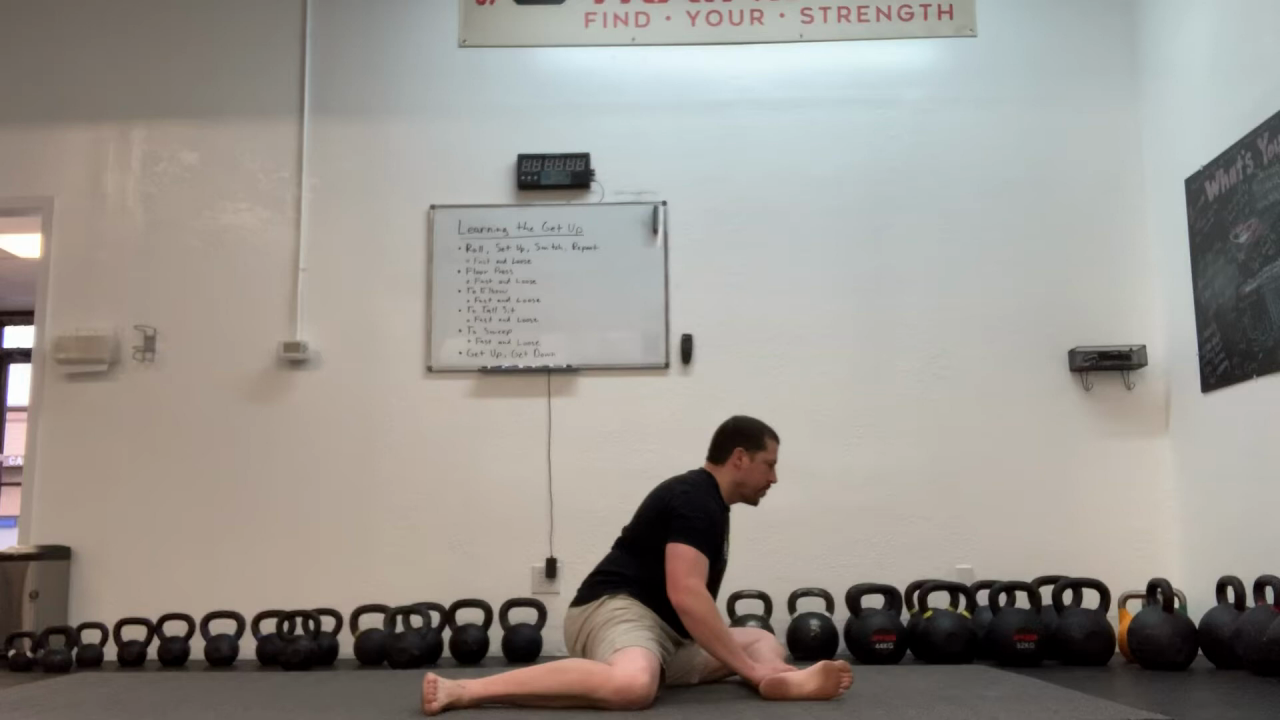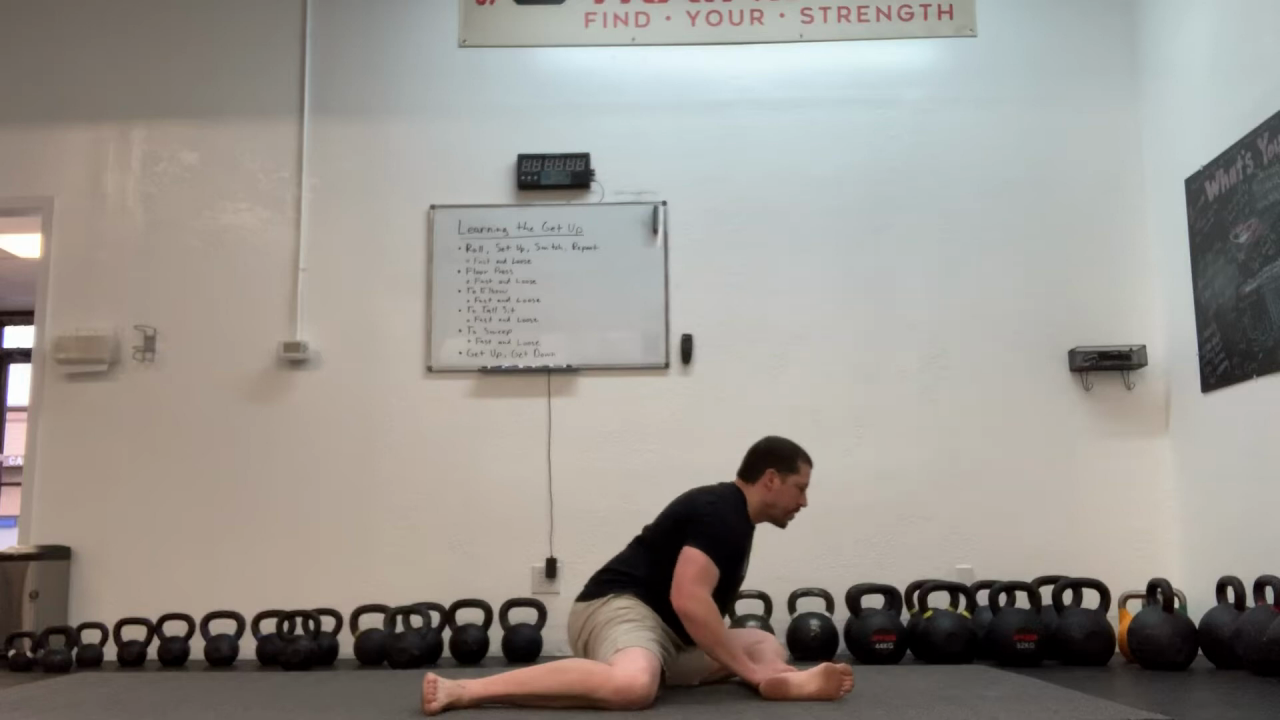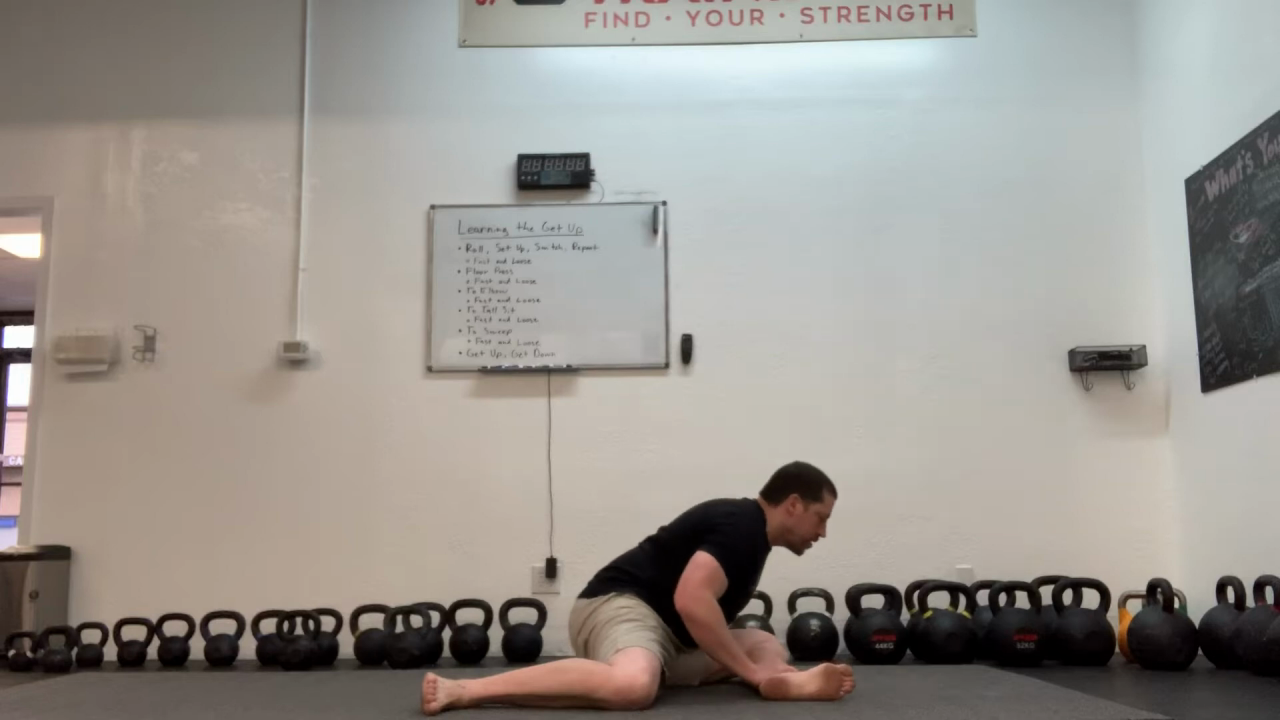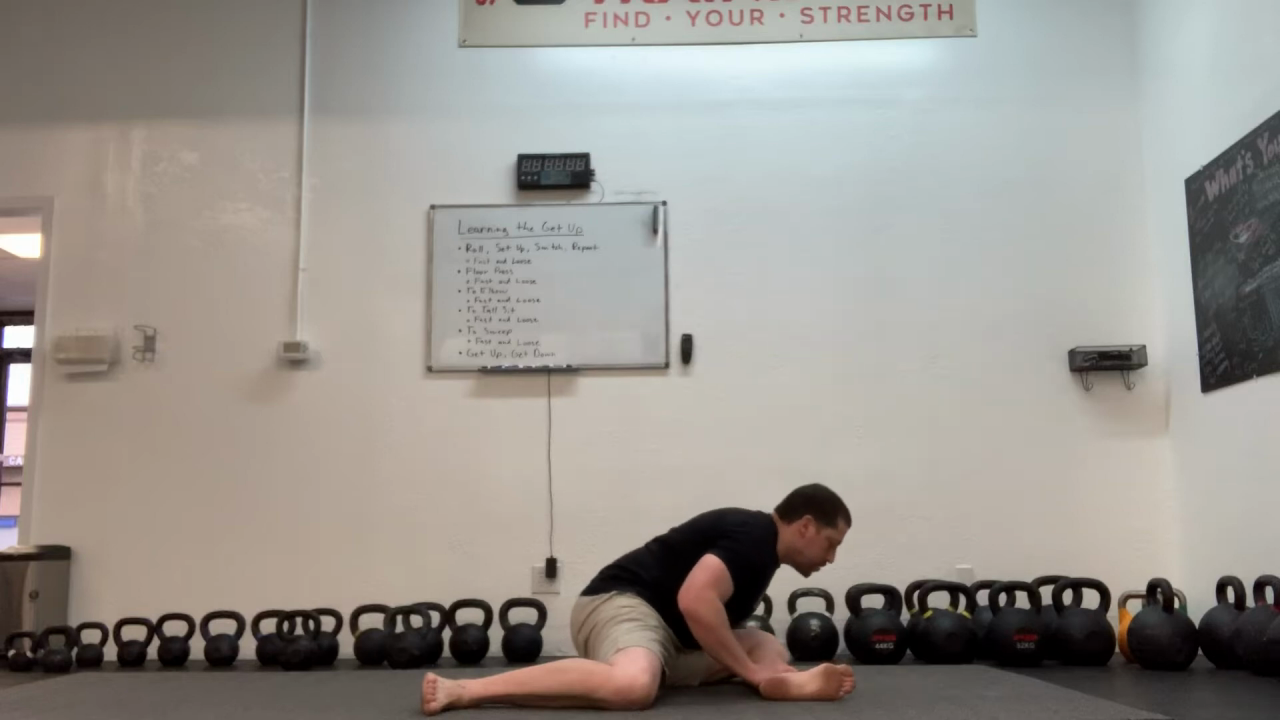
dt=0.4s
person 1, frame 1
left shoulder: (708, 501)
right shoulder: (695, 499)
left elbow: (691, 600)
right elbow: (686, 595)
left wrist: (757, 662)
right wrist: (751, 670)
right hip: (614, 609)
left knee: (762, 641)
right knee: (631, 686)
right ankle: (462, 690)
person 1, frame 2
left shoulder: (733, 516)
right shoulder: (721, 513)
left elbow: (698, 605)
right elbow: (688, 599)
left wrist: (758, 663)
right wrist: (751, 671)
right hip: (617, 608)
left knee: (766, 644)
right knee: (632, 685)
right ankle: (462, 690)
person 1, frame 3
left shoulder: (749, 531)
right shoulder: (741, 527)
left elbow: (705, 611)
right elbow: (692, 601)
left wrist: (763, 667)
right wrist: (753, 673)
right hip: (618, 606)
left knee: (768, 646)
right knee: (632, 685)
right ankle: (462, 689)
person 1, frame 4
left shoulder: (757, 543)
right shoulder: (753, 536)
right elbow: (695, 602)
right wrist: (753, 672)
right hip: (620, 604)
left knee: (770, 648)
right knee: (632, 686)
right ankle: (462, 690)
